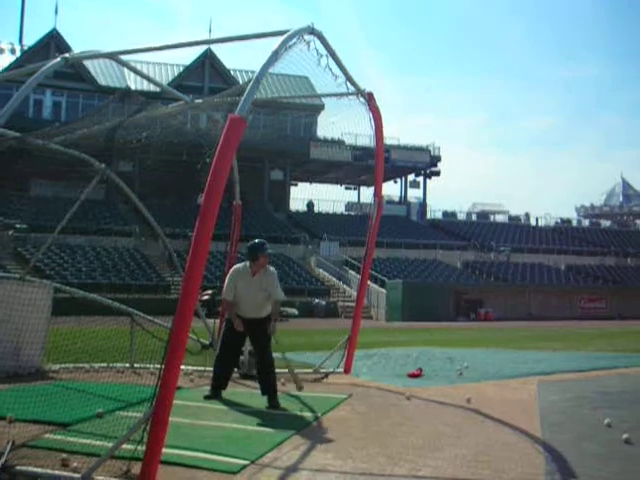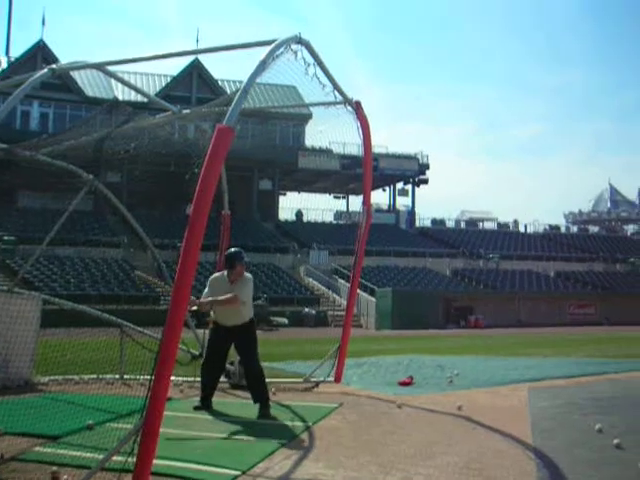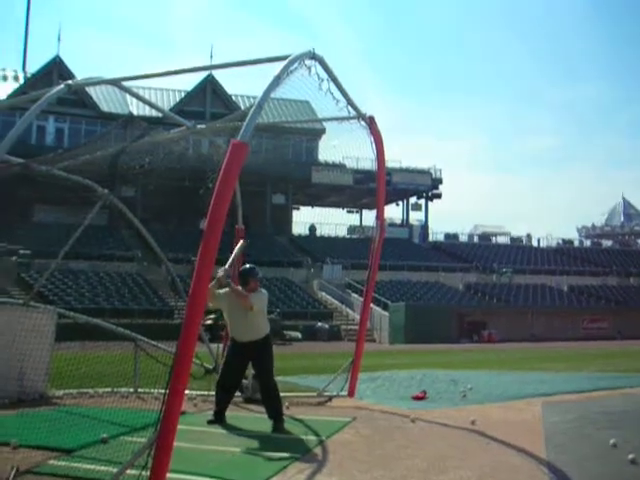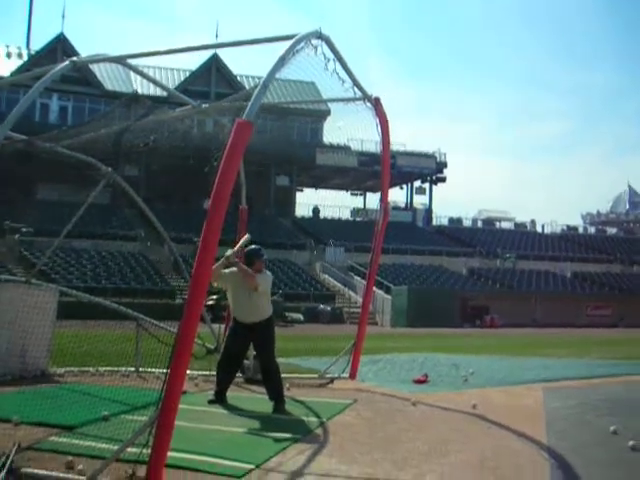
dt=0.3s
person 1, frame 1
left shoulder: (271, 273)
right shoulder: (236, 271)
left elbow: (277, 299)
right elbow: (227, 299)
left wrist: (273, 321)
right wrist: (234, 319)
left hip: (261, 321)
right hip: (237, 319)
left knee: (265, 358)
right knee: (225, 355)
left ankle: (271, 396)
right ankle: (216, 389)
person 1, frame 2
left shoulder: (247, 280)
right shoulder: (215, 279)
left elbow: (235, 299)
right elbow: (206, 305)
left wrist: (210, 301)
right wrist: (198, 303)
left hip: (244, 327)
right hip: (220, 327)
left knee: (252, 366)
right knee: (210, 364)
left ankle: (264, 405)
right ankle: (205, 399)
person 1, frame 3
left shoulder: (261, 295)
right shoulder: (228, 294)
left elbow: (245, 300)
right elbow: (208, 297)
left wrist: (226, 282)
right wrist: (217, 282)
left hip: (260, 343)
right hip: (237, 343)
left knee: (267, 382)
right knee: (226, 380)
left ankle: (278, 420)
right ankle: (219, 414)
person 1, frame 4
left shoulder: (266, 277)
right shoulder: (233, 274)
left elbow: (251, 279)
right elbow: (212, 276)
left wrist: (235, 262)
right wrist: (225, 260)
left hip: (263, 325)
right hip: (239, 324)
left knee: (268, 363)
right knee: (227, 360)
left ankle: (278, 401)
right ankle: (220, 394)
